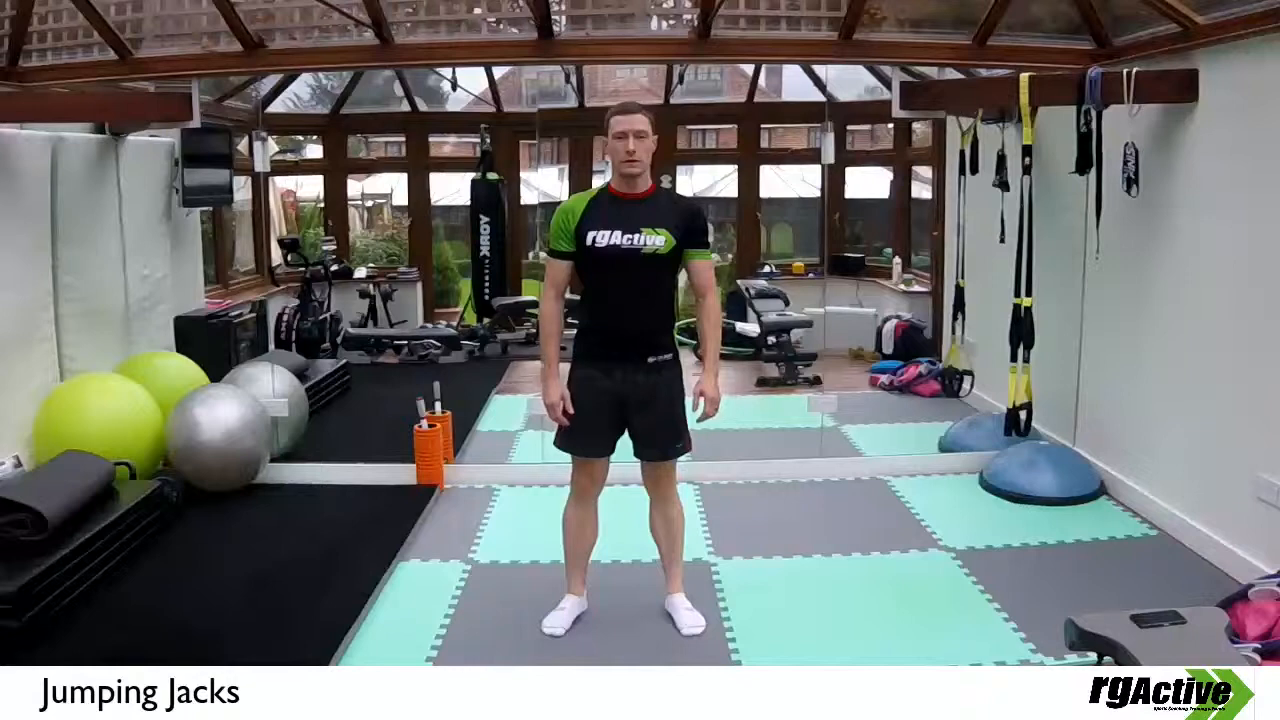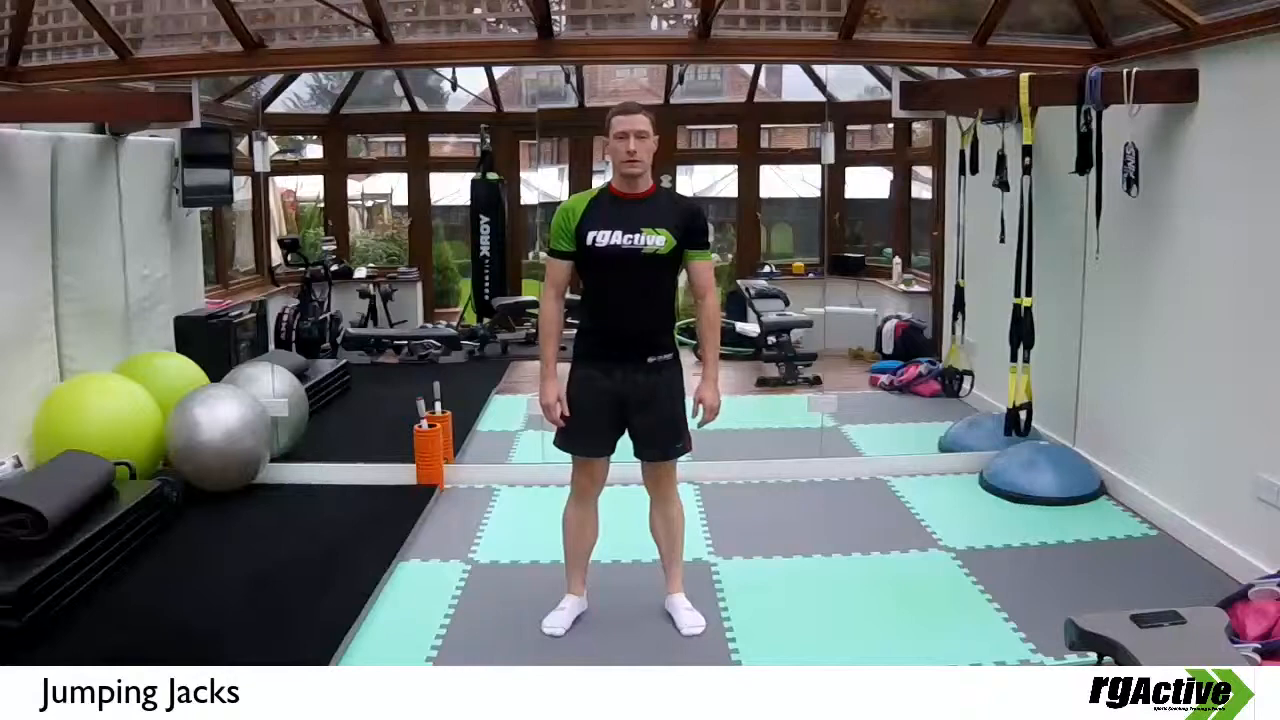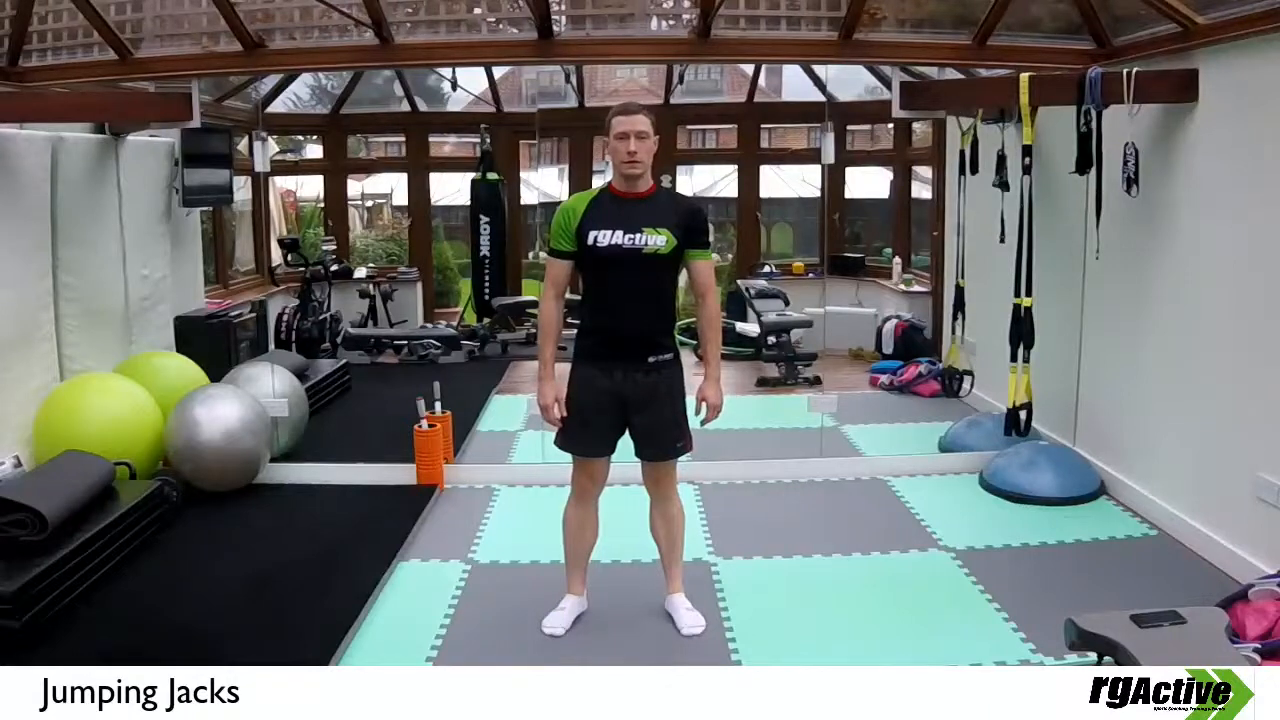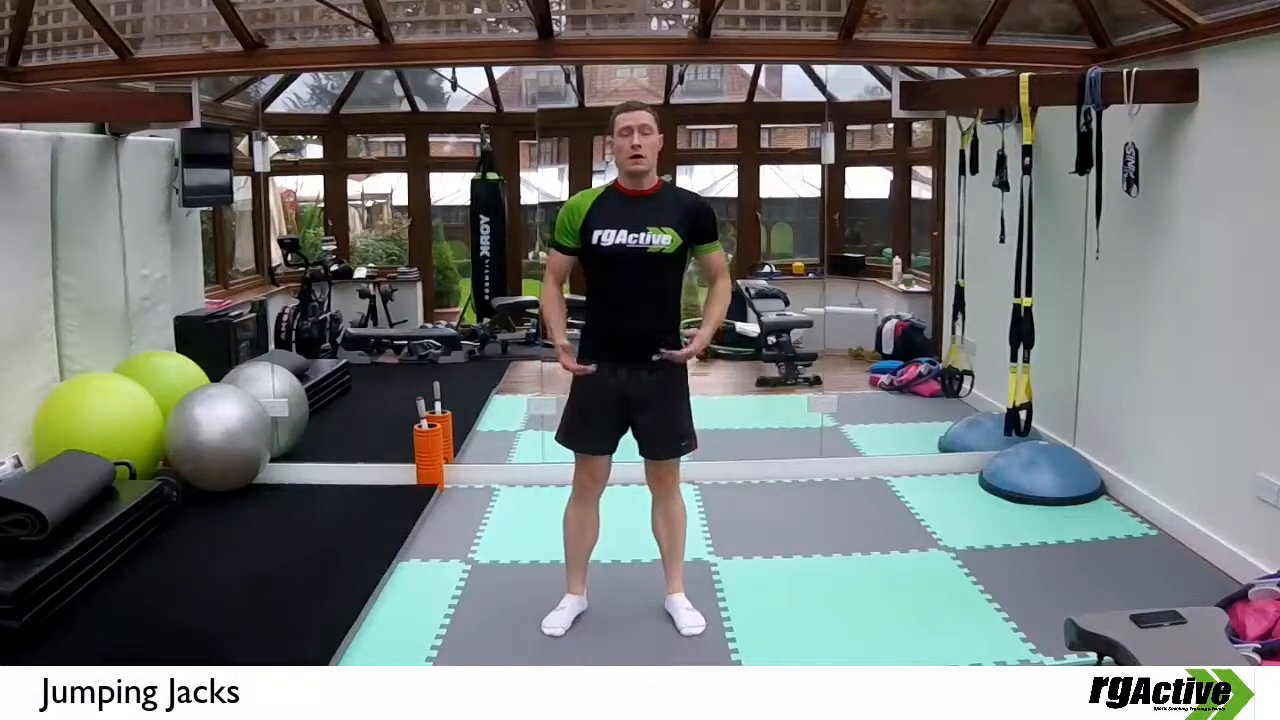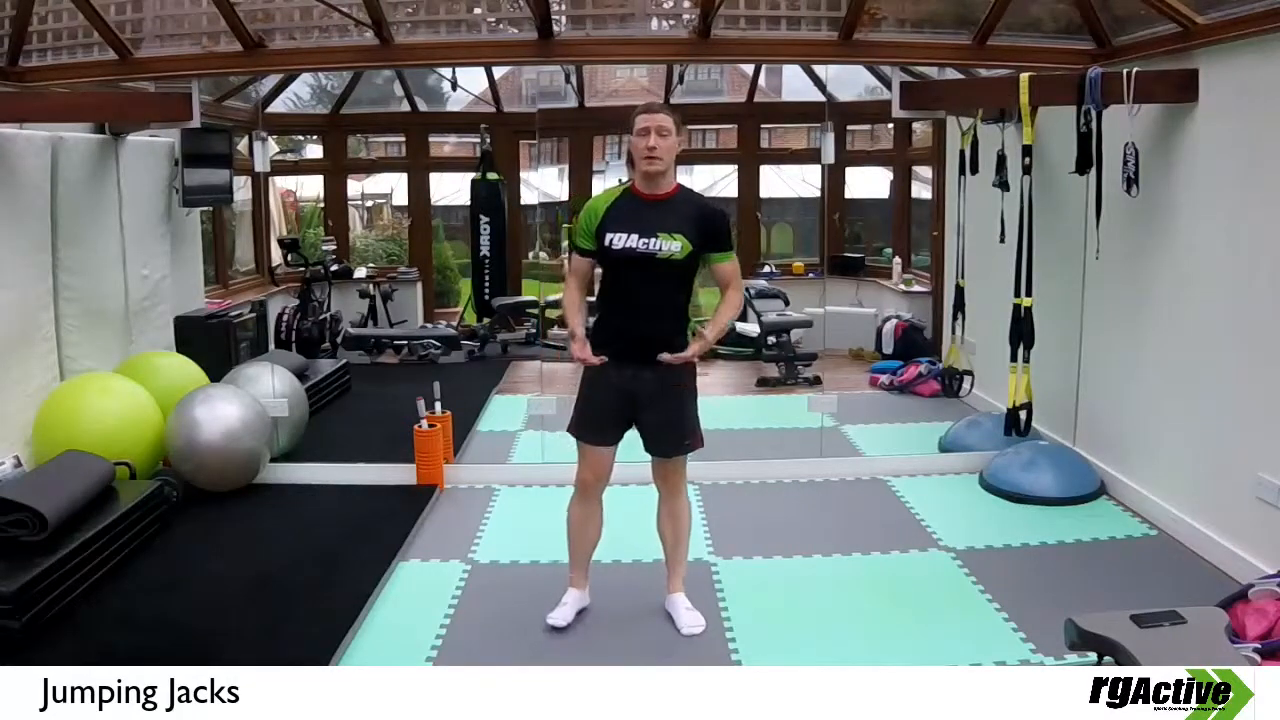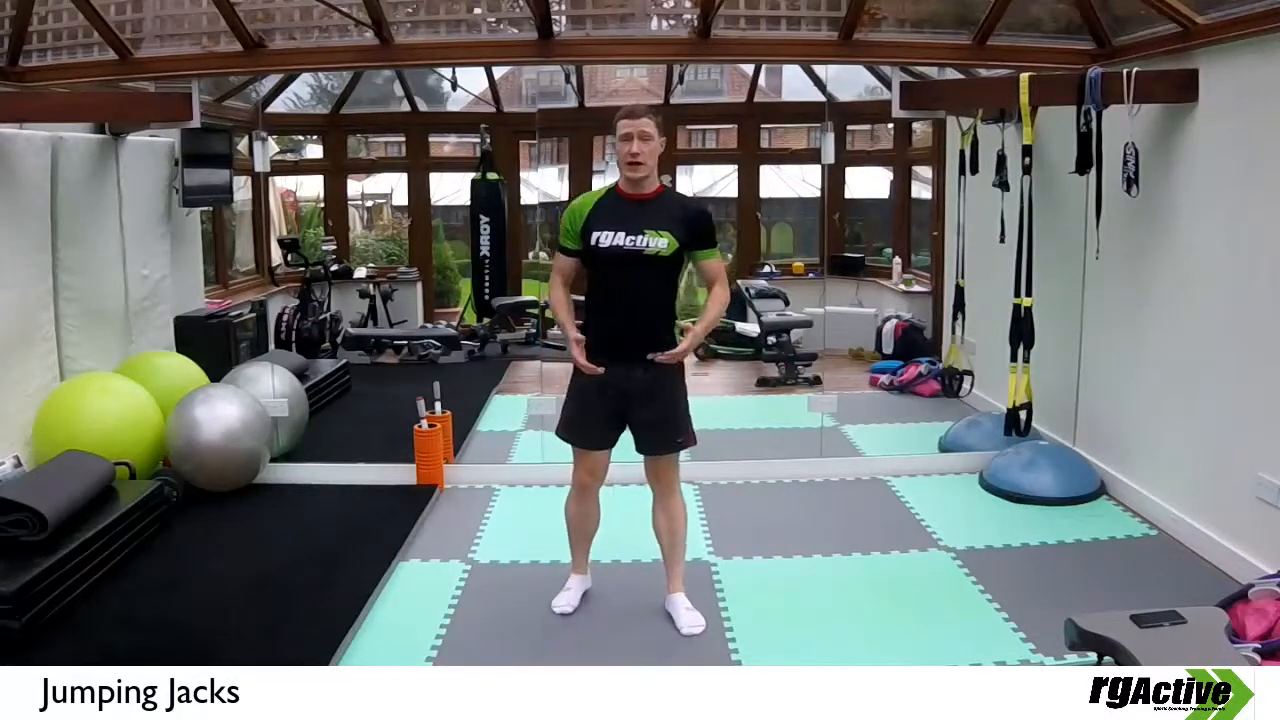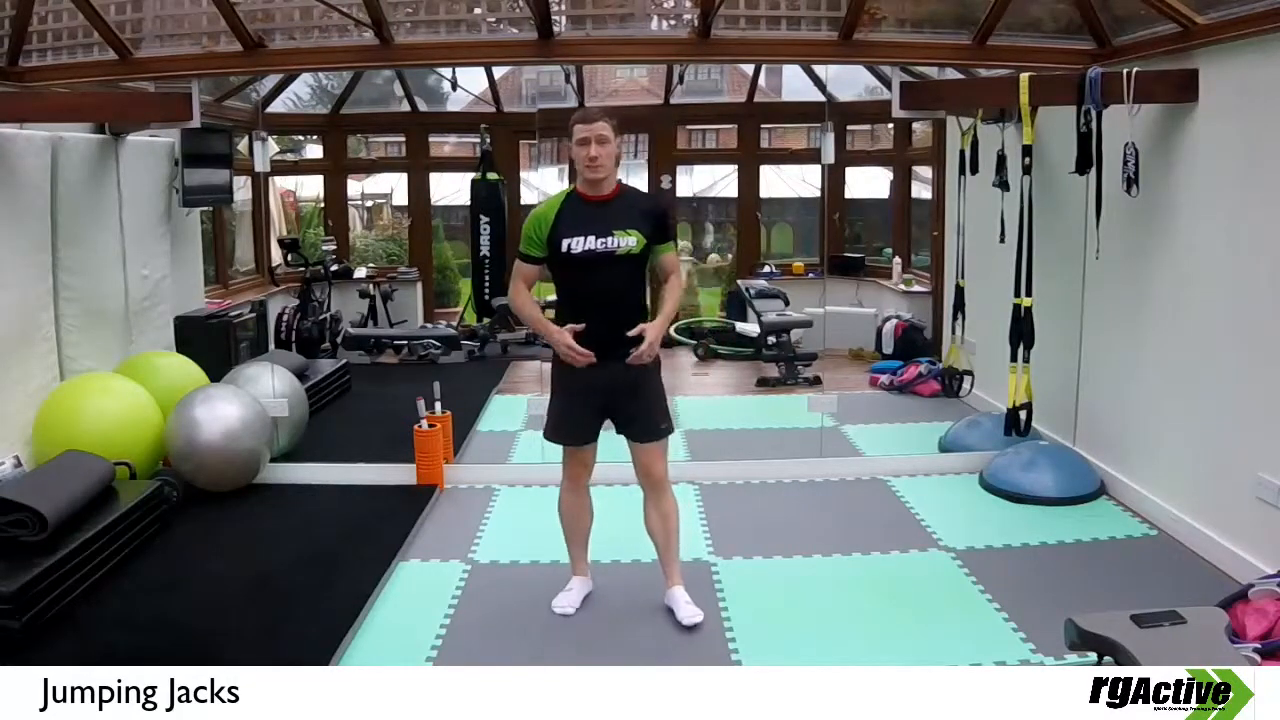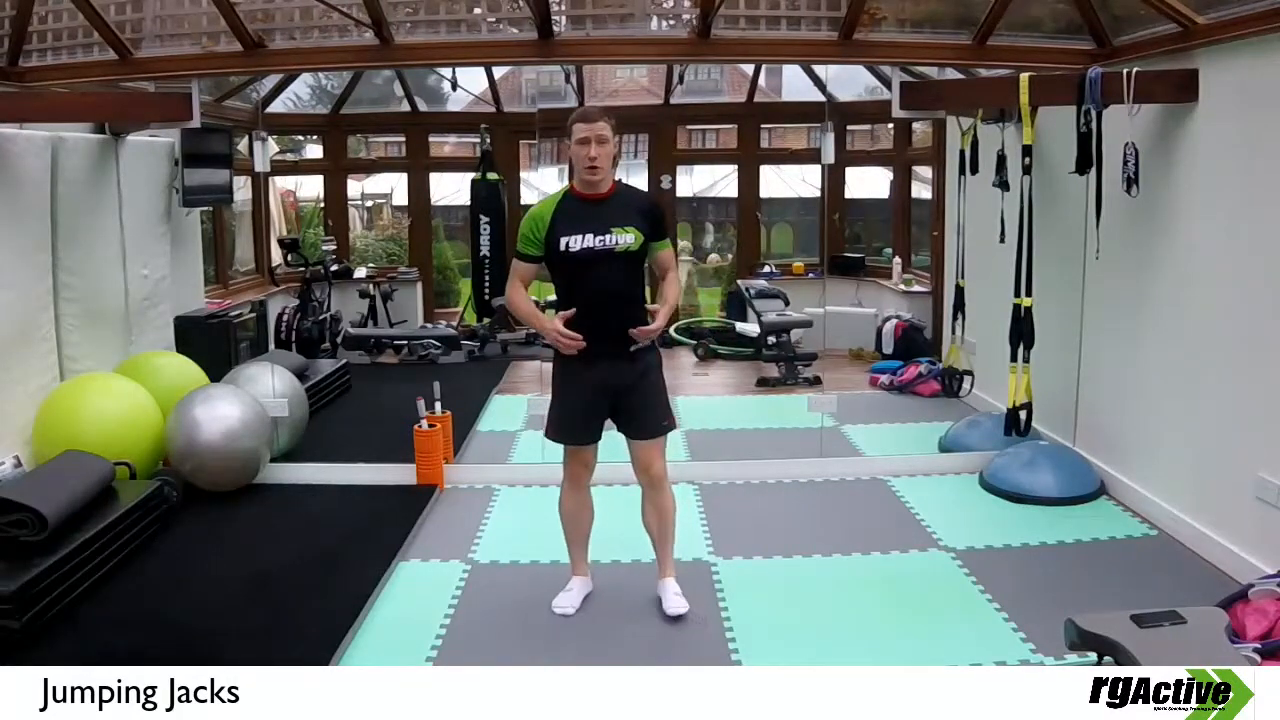
dt=0.3s
person 1, frame 1
left shoulder: (683, 212)
right shoulder: (576, 211)
left elbow: (706, 294)
right elbow: (553, 295)
left wrist: (710, 371)
right wrist: (551, 374)
left hip: (658, 371)
right hip: (592, 371)
left knee: (662, 485)
right knee: (584, 486)
left ankle: (675, 592)
right ankle: (575, 594)
person 1, frame 2
left shoulder: (683, 213)
right shoulder: (576, 212)
left elbow: (705, 297)
right elbow: (553, 296)
left wrist: (710, 377)
right wrist: (549, 375)
left hip: (658, 371)
right hip: (592, 371)
left knee: (663, 485)
right knee: (584, 485)
left ankle: (675, 593)
right ankle: (574, 594)
person 1, frame 3
left shoulder: (684, 212)
right shoulder: (577, 210)
left elbow: (706, 296)
right elbow: (553, 296)
left wrist: (712, 375)
right wrist: (547, 376)
left hip: (659, 370)
right hip: (593, 371)
left knee: (663, 485)
right knee: (585, 485)
left ankle: (675, 593)
right ankle: (575, 594)
person 1, frame 4
left shoulder: (690, 208)
right shoulder: (583, 207)
left elbow: (720, 278)
right elbow: (553, 278)
left wrist: (705, 333)
right wrist: (559, 336)
left hip: (662, 369)
right hip: (597, 369)
left knee: (665, 483)
right knee: (586, 484)
left ankle: (675, 592)
right ankle: (574, 593)
person 1, frame 5
left shoulder: (704, 214)
right shoulder: (601, 208)
left elbow: (732, 288)
right elbow: (577, 279)
left wrist: (709, 336)
right wrist: (577, 331)
left hip: (670, 368)
right hip: (607, 365)
left knee: (672, 482)
right knee: (589, 480)
left ankle: (676, 591)
right ankle: (577, 589)
person 1, frame 6
left shoulder: (688, 213)
right shoulder: (585, 210)
left elbow: (718, 285)
right elbow: (559, 280)
left wrist: (698, 330)
right wrist: (569, 330)
left hip: (658, 367)
right hip: (597, 367)
left knee: (665, 482)
right knee: (585, 479)
left ankle: (675, 592)
right ankle: (579, 574)
person 1, frame 7
left shoulder: (648, 209)
right shoulder: (547, 216)
left elbow: (672, 275)
right elbow: (518, 288)
left wrist: (660, 323)
right wrist: (551, 333)
left hip: (636, 362)
right hip: (577, 364)
left knee: (655, 476)
right knee: (575, 474)
left ankle: (674, 585)
right ankle: (579, 575)
person 1, frame 8
left shoulder: (643, 207)
right shoulder: (545, 215)
left elbow: (670, 272)
right elbow: (515, 289)
left wrist: (665, 310)
right wrist: (543, 325)
left hip: (637, 359)
right hip: (577, 364)
left knee: (653, 472)
right knee: (577, 472)
left ankle: (667, 577)
right ankle: (580, 575)
